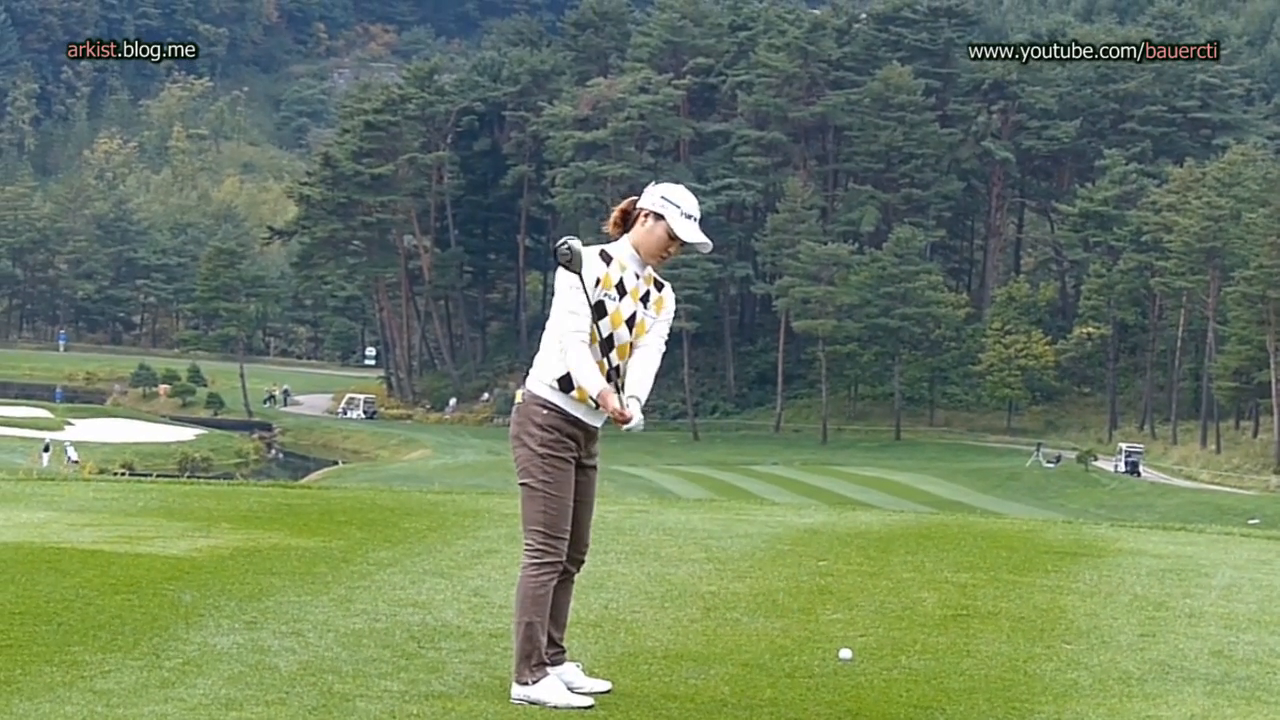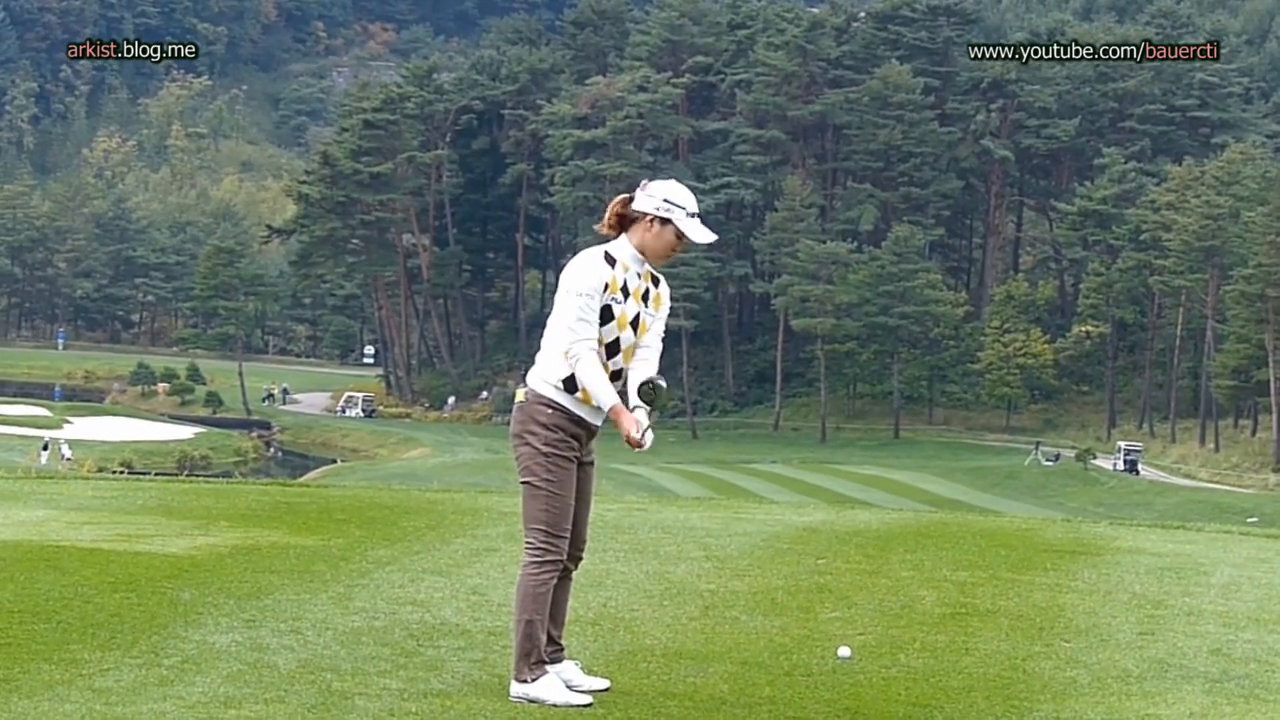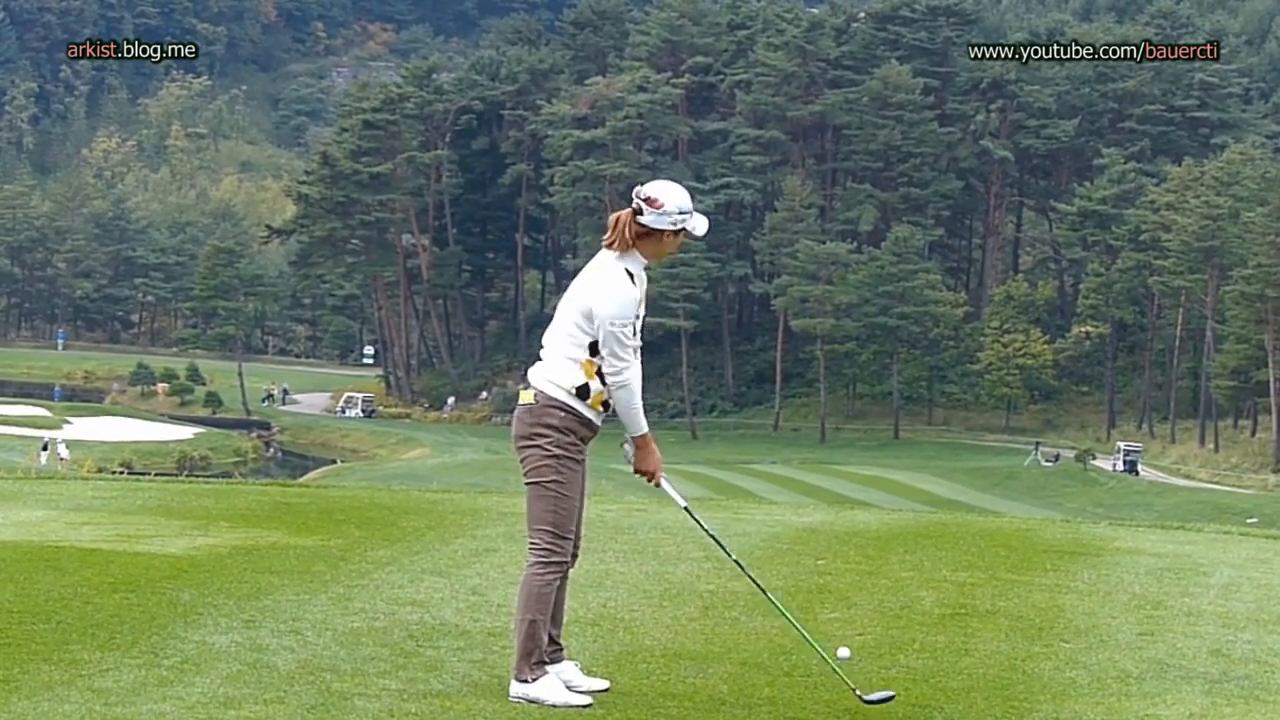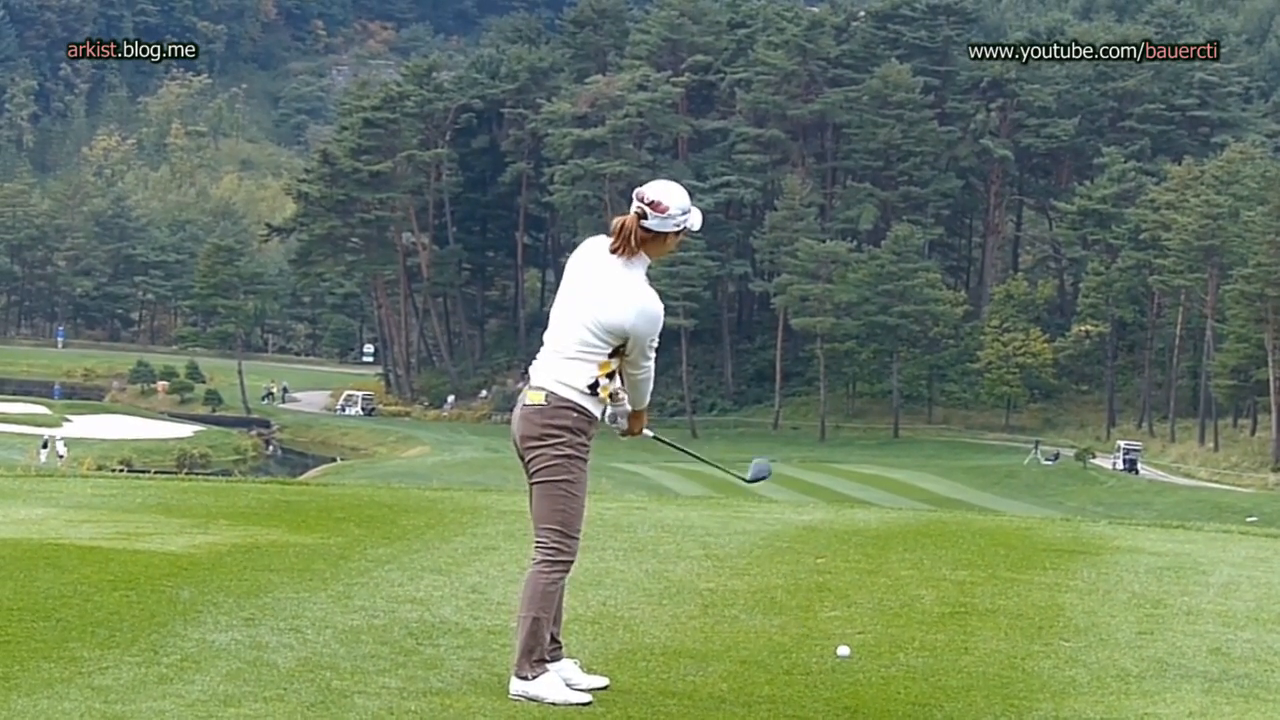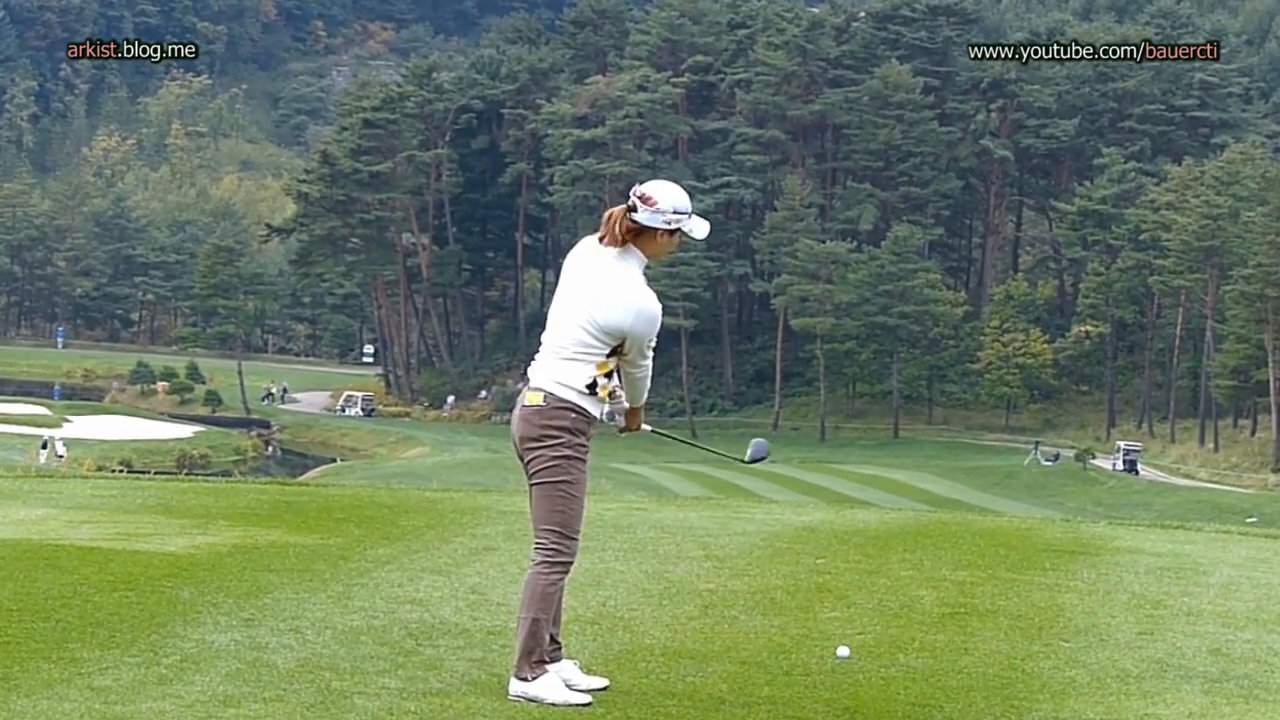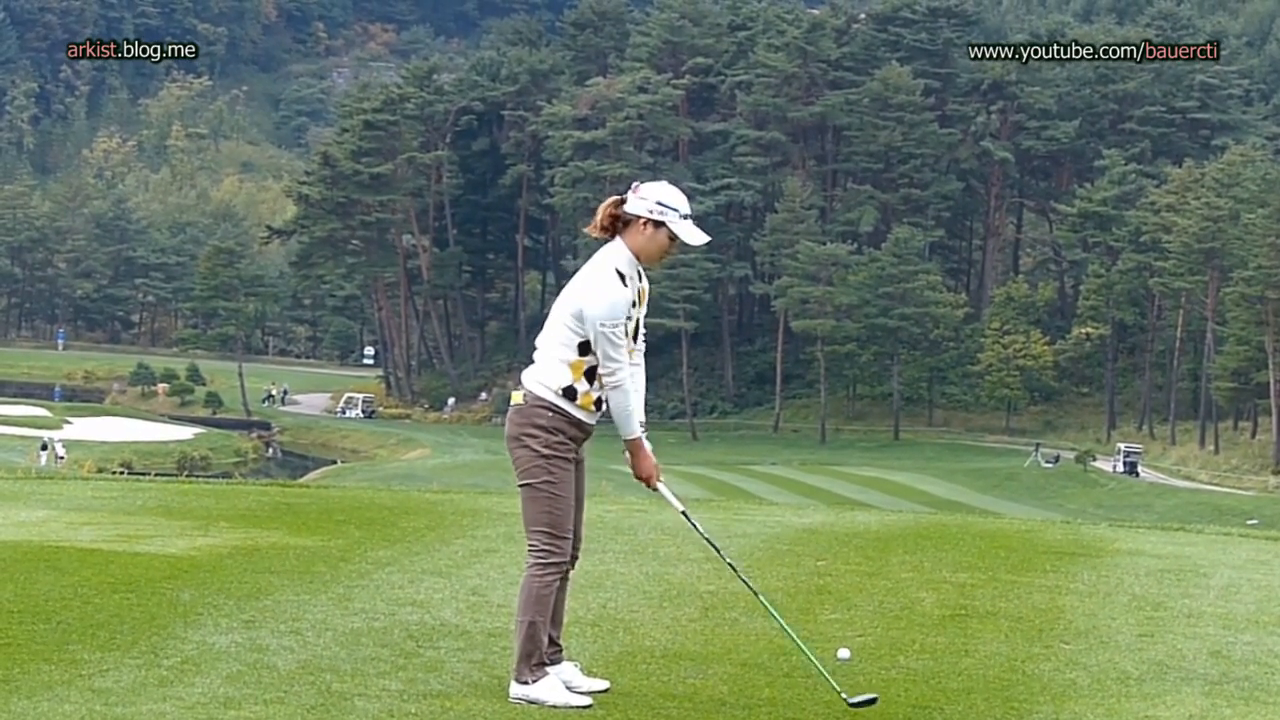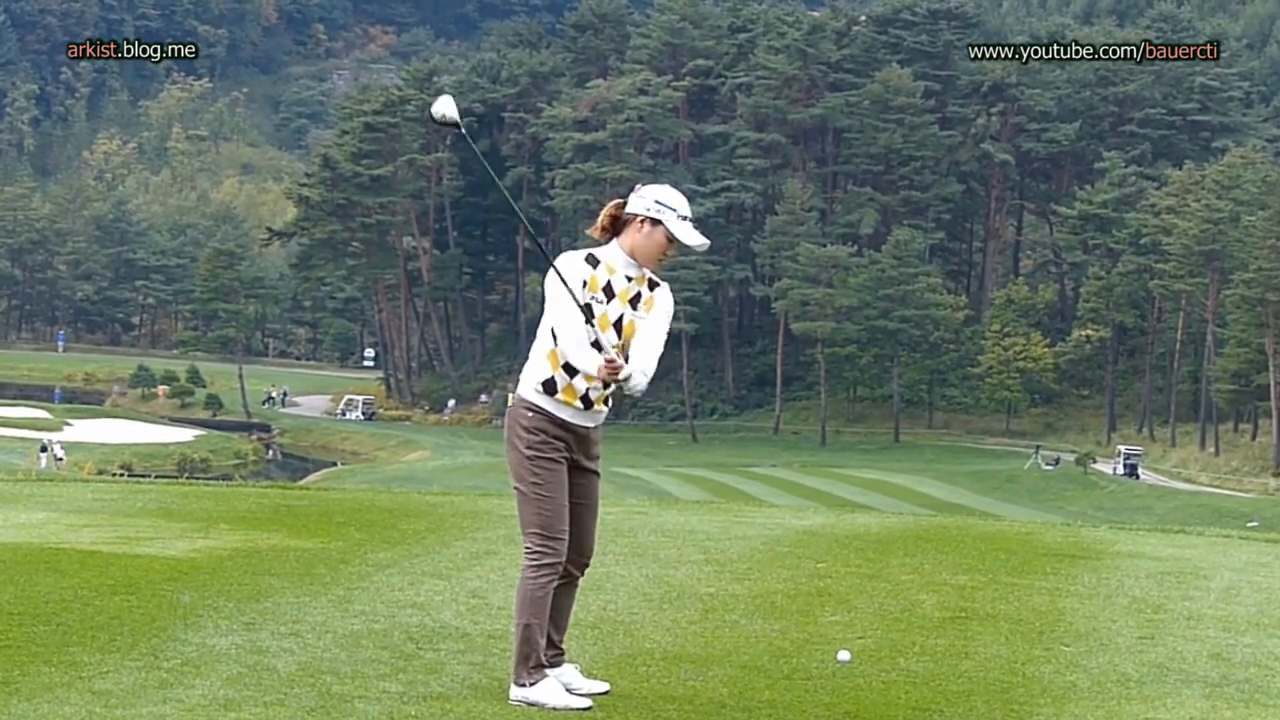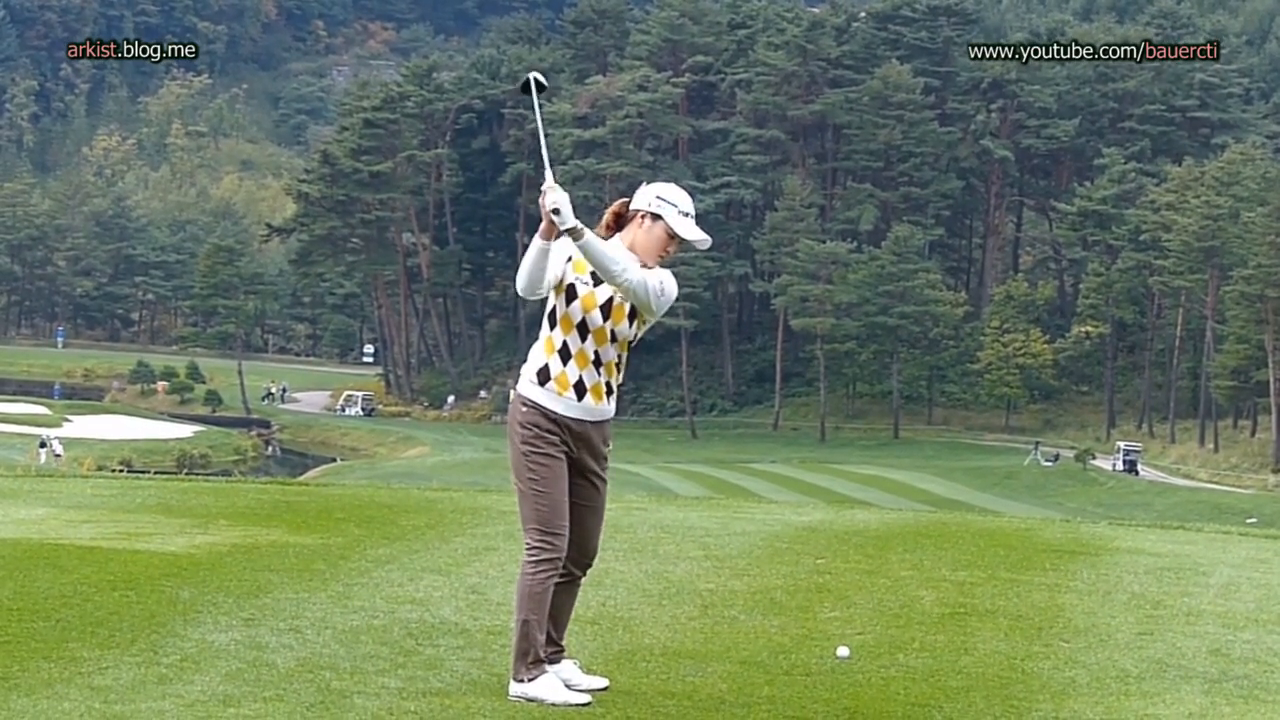
dt=0.3s
person 1, frame 1
left shoulder: (661, 297)
right shoulder: (587, 263)
left elbow: (646, 359)
right elbow: (573, 343)
left wrist: (632, 403)
right wrist: (604, 393)
left hip: (585, 429)
right hip: (547, 416)
left knee: (571, 554)
right knee: (546, 551)
left ankle: (553, 662)
right ankle: (528, 676)
person 1, frame 2
left shoulder: (657, 291)
right shoulder: (591, 267)
left elbow: (646, 358)
right elbow: (581, 353)
left wrist: (639, 413)
right wrist: (617, 411)
left hip: (582, 426)
right hip: (548, 416)
left knee: (568, 553)
right knee: (546, 550)
left ankle: (551, 660)
right ankle: (527, 674)
person 1, frame 3
left shoulder: (619, 267)
right shoulder: (618, 291)
left elbow: (627, 365)
right elbow: (621, 372)
left wrist: (636, 432)
right wrist: (645, 442)
left hip: (562, 420)
right hip: (553, 421)
left knee: (563, 550)
right knee: (550, 550)
left ankle: (551, 660)
right ankle: (527, 675)
person 1, frame 4
left shoulder: (592, 251)
right shoulder: (642, 304)
right elbow: (638, 368)
left wrist: (617, 399)
right wrist: (638, 411)
left hip: (543, 408)
right hip: (562, 422)
left knee: (560, 548)
right knee: (556, 550)
left ankle: (550, 658)
right ankle: (528, 672)
person 1, frame 5
left shoulder: (589, 250)
right shoulder: (640, 302)
right elbow: (637, 366)
left wrist: (612, 391)
right wrist: (634, 406)
left hip: (544, 411)
right hip: (559, 422)
left knee: (557, 548)
right knee: (556, 550)
left ankle: (550, 659)
right ankle: (528, 673)
person 1, frame 6
left shoulder: (631, 278)
right shoulder: (607, 287)
left elbow: (632, 362)
right elbow: (615, 373)
left wrist: (636, 436)
right wrist: (637, 446)
left hip: (563, 426)
right hip: (543, 422)
left knee: (564, 553)
right knee: (549, 551)
left ankle: (551, 662)
right ankle: (528, 676)
person 1, frame 7
left shoulder: (658, 295)
right shoulder: (574, 265)
left elbow: (648, 346)
right elbow: (571, 340)
left wrist: (632, 375)
right wrist: (598, 367)
left hip: (585, 430)
right hip: (539, 420)
left knee: (576, 555)
right knee: (546, 552)
left ankle: (552, 662)
right ankle: (527, 678)
person 1, frame 8
left shoulder: (660, 285)
right shoulder: (567, 255)
left elbow: (619, 277)
right elbow: (528, 288)
left wrist: (573, 227)
right wrist: (547, 229)
left hip: (593, 428)
right hip: (540, 416)
left knee: (580, 554)
right knee: (547, 548)
left ankle: (551, 659)
right ankle: (527, 674)
